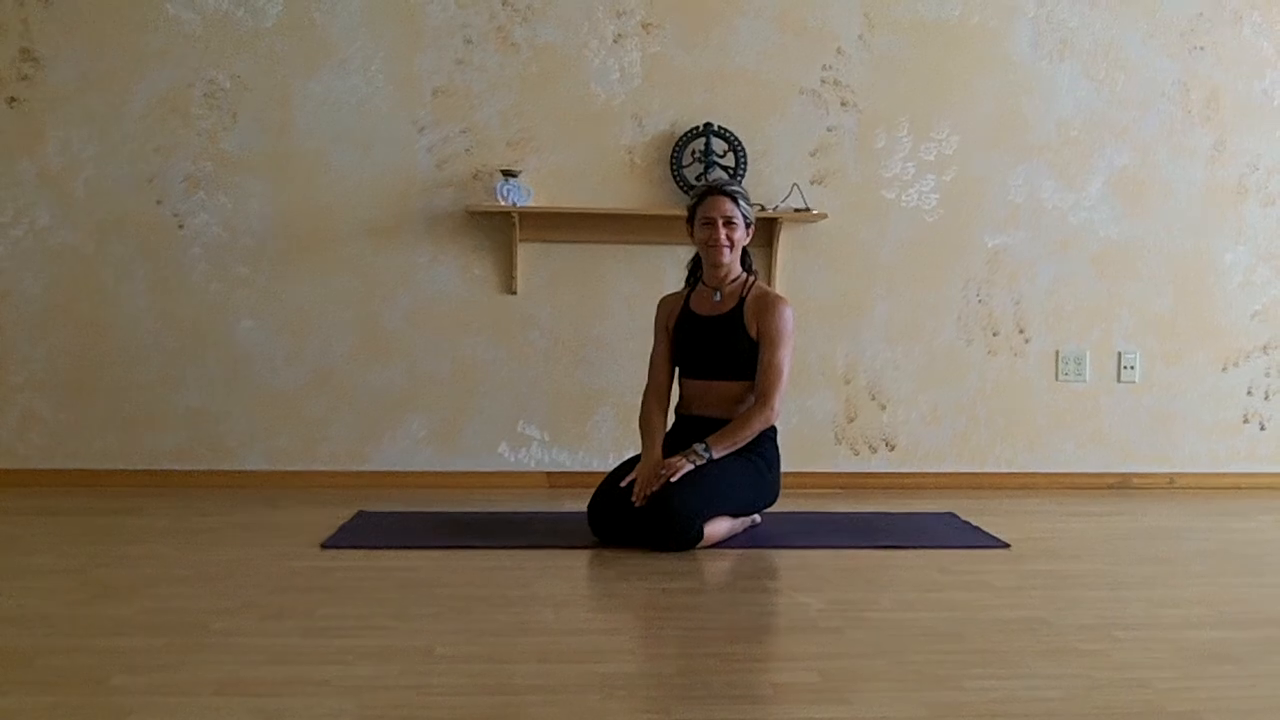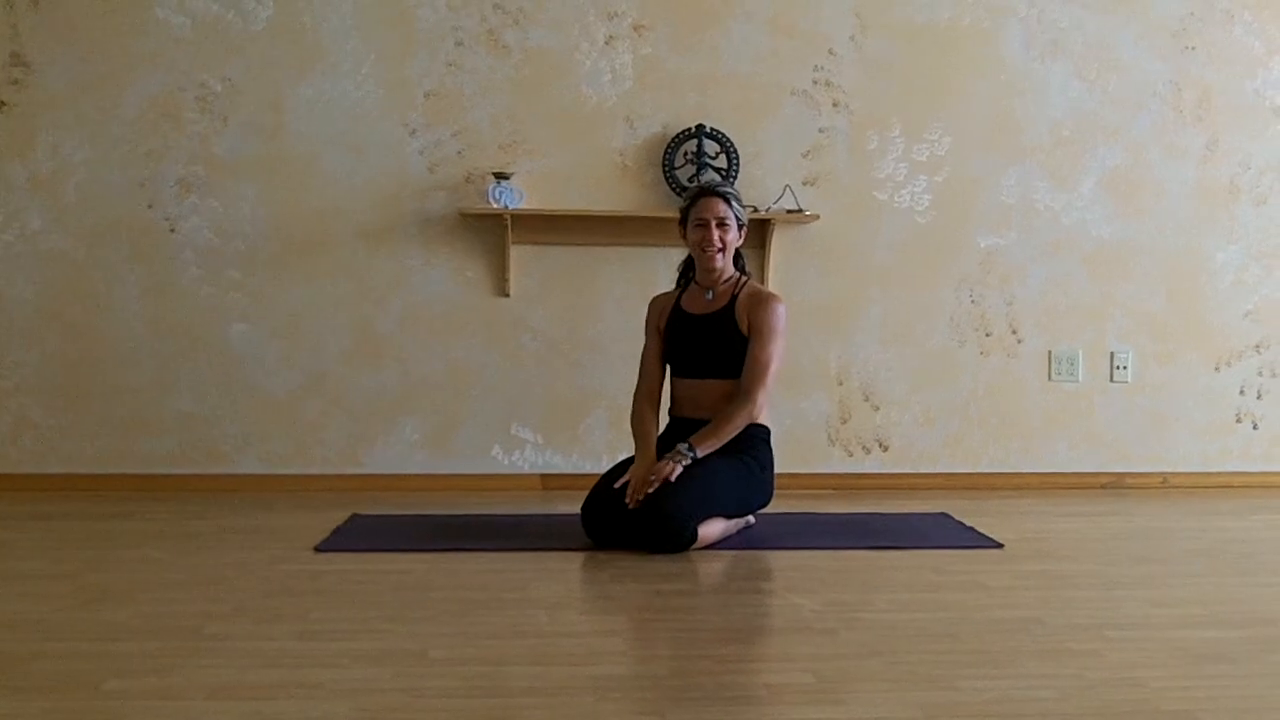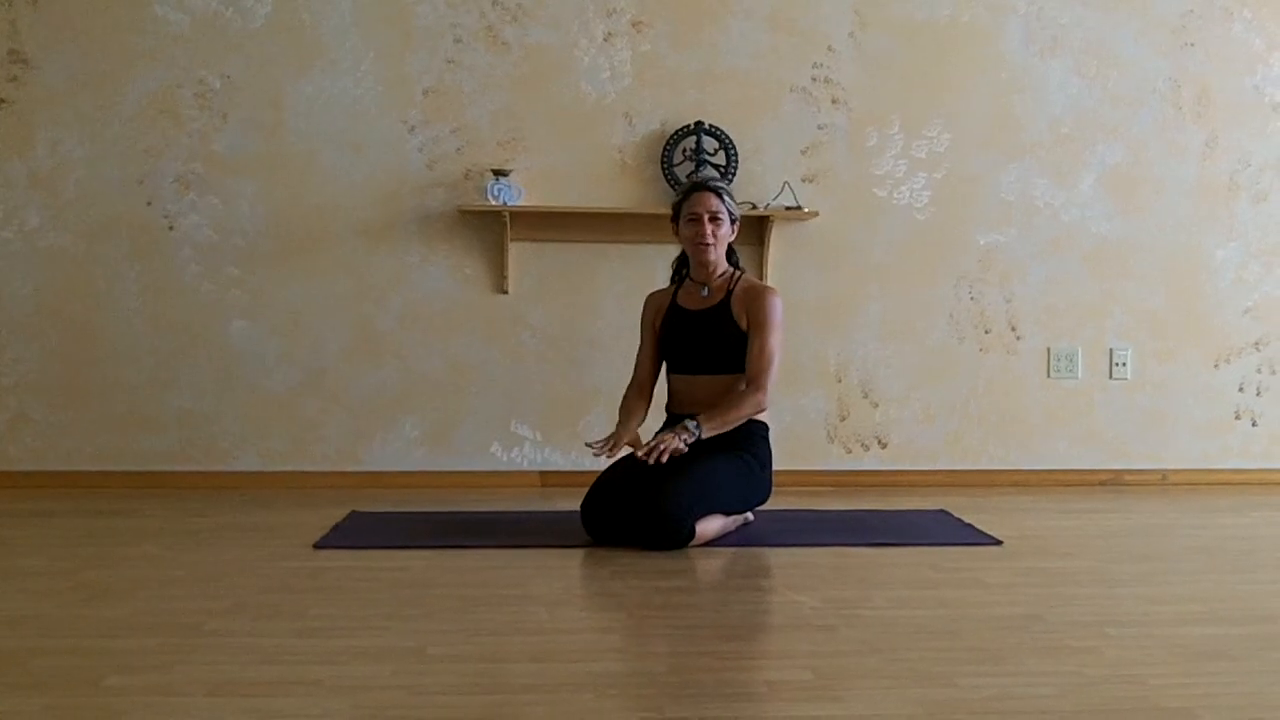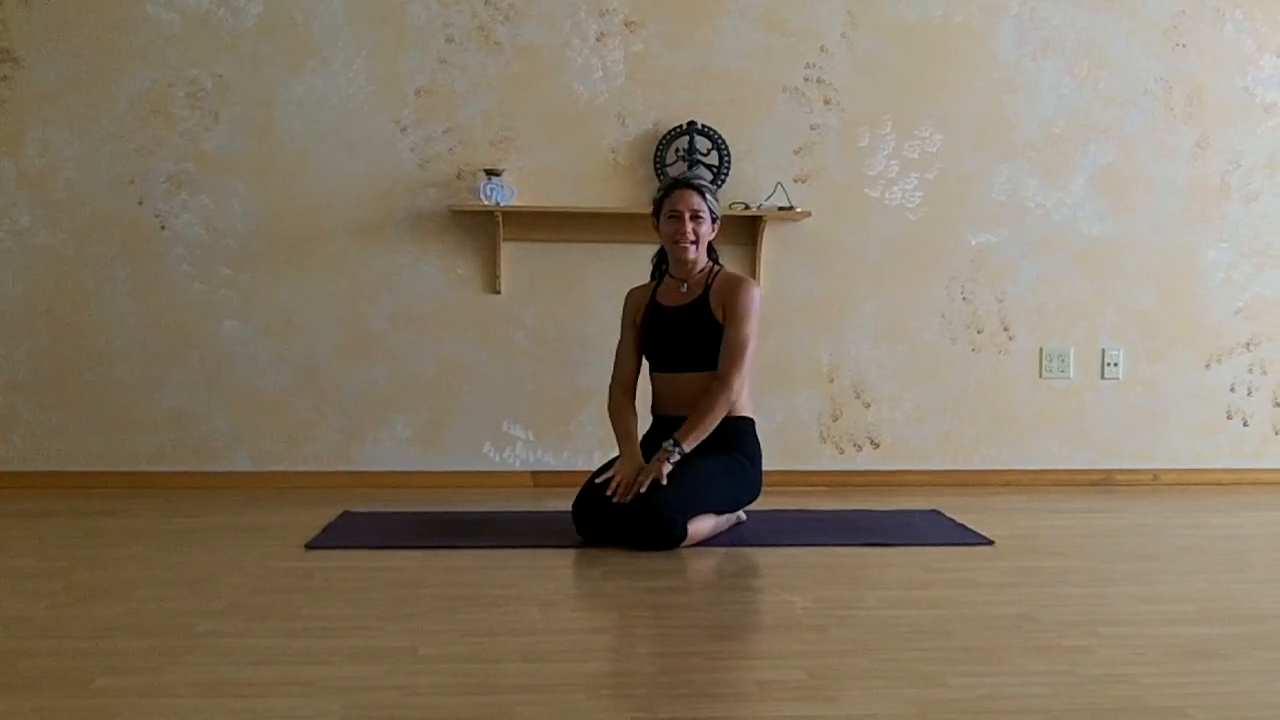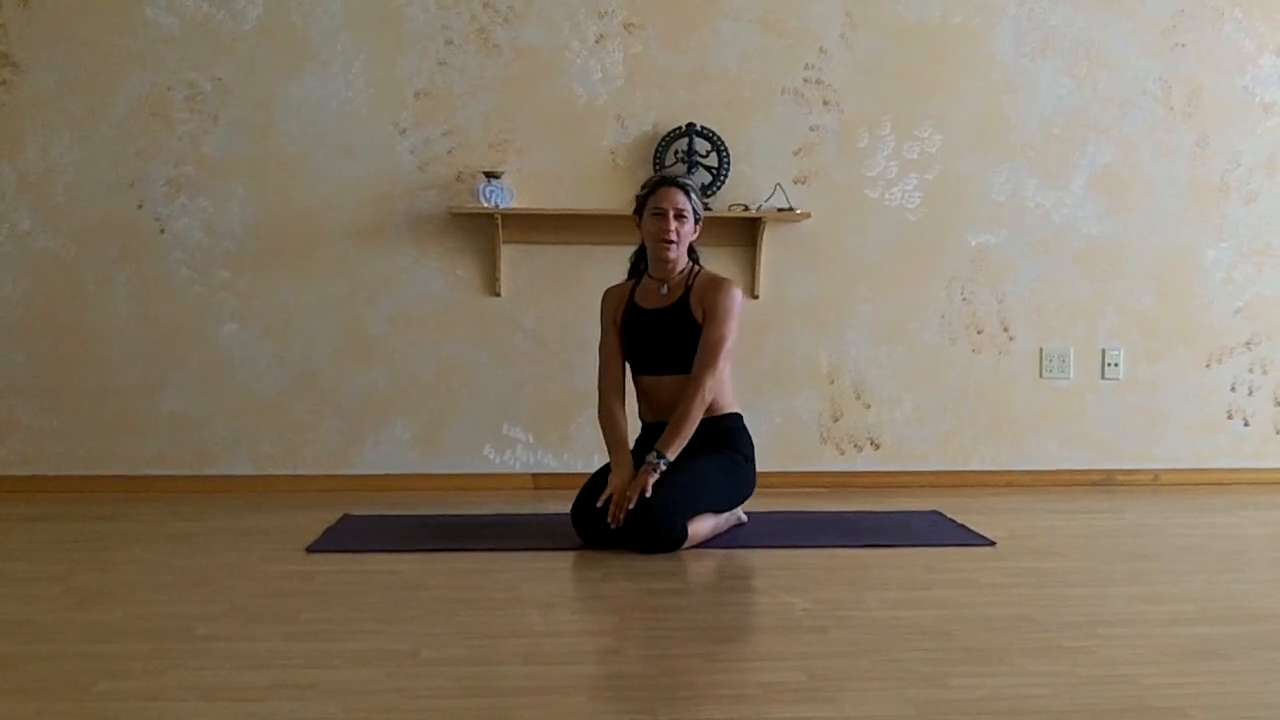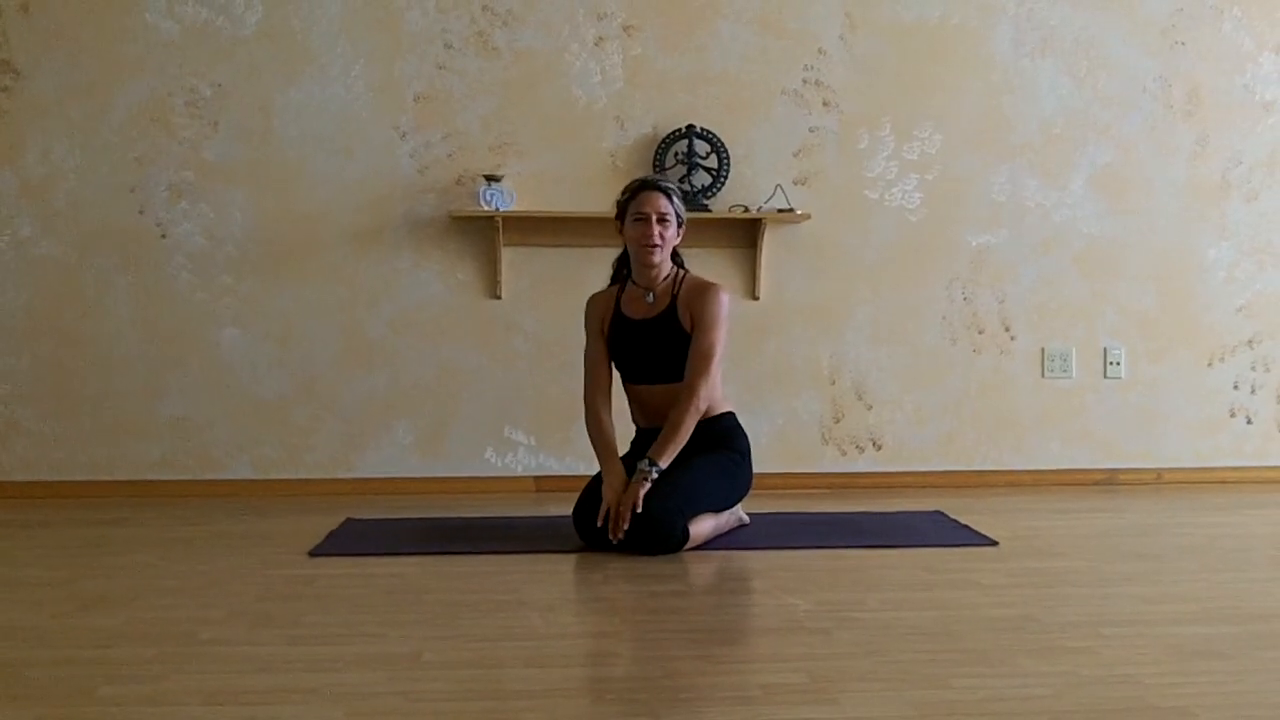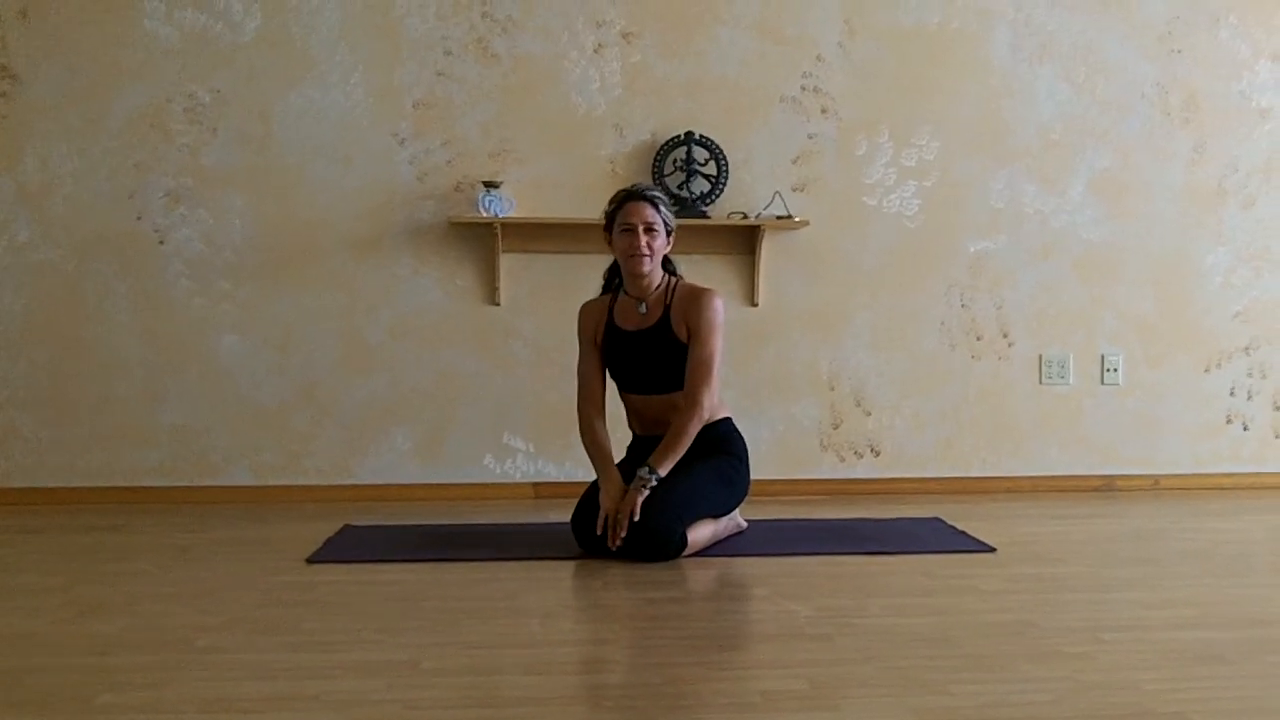
dt=0.5s
person 1, frame 1
left shoulder: (770, 308)
right shoulder: (671, 307)
left elbow: (767, 408)
right elbow: (656, 394)
left wrist: (698, 455)
right wrist: (651, 455)
left hip: (746, 451)
right hip: (681, 440)
left knee: (670, 514)
right knee: (606, 513)
left ankle: (739, 518)
right ankle: (729, 519)
person 1, frame 2
left shoulder: (763, 305)
right shoulder: (663, 306)
left elbow: (752, 402)
right elbow: (647, 394)
left wrist: (684, 456)
right wrist: (647, 456)
left hip: (741, 451)
right hip: (676, 440)
left knee: (665, 517)
right knee: (599, 515)
left ankle: (734, 518)
right ankle: (724, 520)
person 1, frame 3
left shoulder: (759, 299)
right shoulder: (658, 303)
left elbow: (758, 394)
right elbow: (641, 385)
left wrist: (691, 430)
right wrist: (626, 429)
left hip: (739, 446)
right hip: (673, 440)
left knee: (662, 516)
right knee: (598, 513)
left ankle: (732, 516)
right ankle: (724, 516)
person 1, frame 4
left shoulder: (737, 290)
right shoulder: (639, 300)
left elbow: (729, 387)
right elbow: (621, 388)
left wrist: (671, 454)
right wrist: (630, 453)
left hip: (728, 444)
right hip: (660, 439)
left knee: (652, 516)
right knee: (590, 514)
left ankle: (724, 514)
right ankle: (715, 513)
person 1, frame 5
left shoulder: (719, 292)
right shoulder: (616, 299)
left elbow: (703, 388)
right elbow: (610, 393)
left wrist: (655, 466)
right wrist: (622, 464)
left hip: (720, 443)
right hip: (653, 441)
left knee: (650, 521)
right knee: (590, 517)
left ankle: (723, 513)
person 1, frame 6
left shoulder: (706, 296)
right shoulder: (601, 306)
left elbow: (695, 397)
right elbow: (596, 401)
left wrist: (647, 473)
right wrist: (613, 473)
left hip: (716, 444)
right hip: (649, 445)
left knee: (650, 522)
right knee: (593, 522)
left ankle: (725, 515)
person 1, frame 7
left shoulder: (700, 303)
right shoulder: (594, 315)
left elbow: (698, 406)
right elbow: (590, 411)
left wrist: (645, 481)
right wrist: (610, 481)
left hip: (712, 449)
right hip: (645, 450)
left knee: (649, 529)
right knee: (592, 529)
left ankle: (724, 519)
